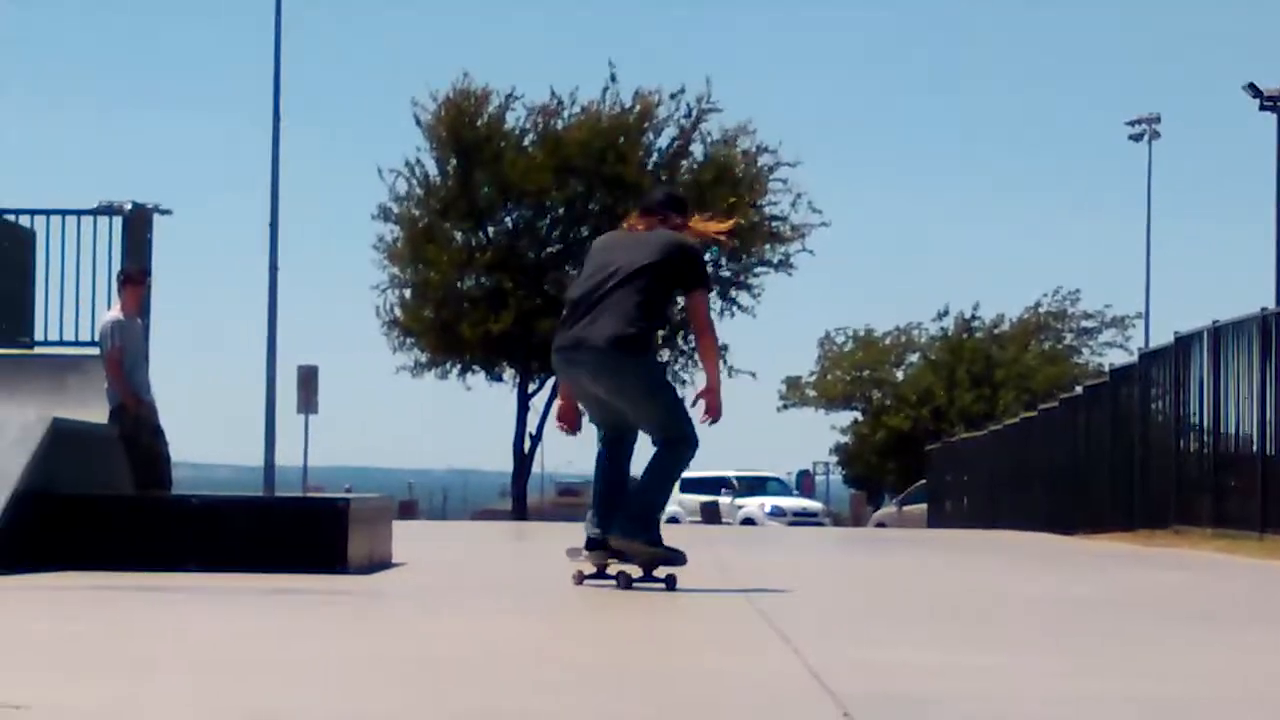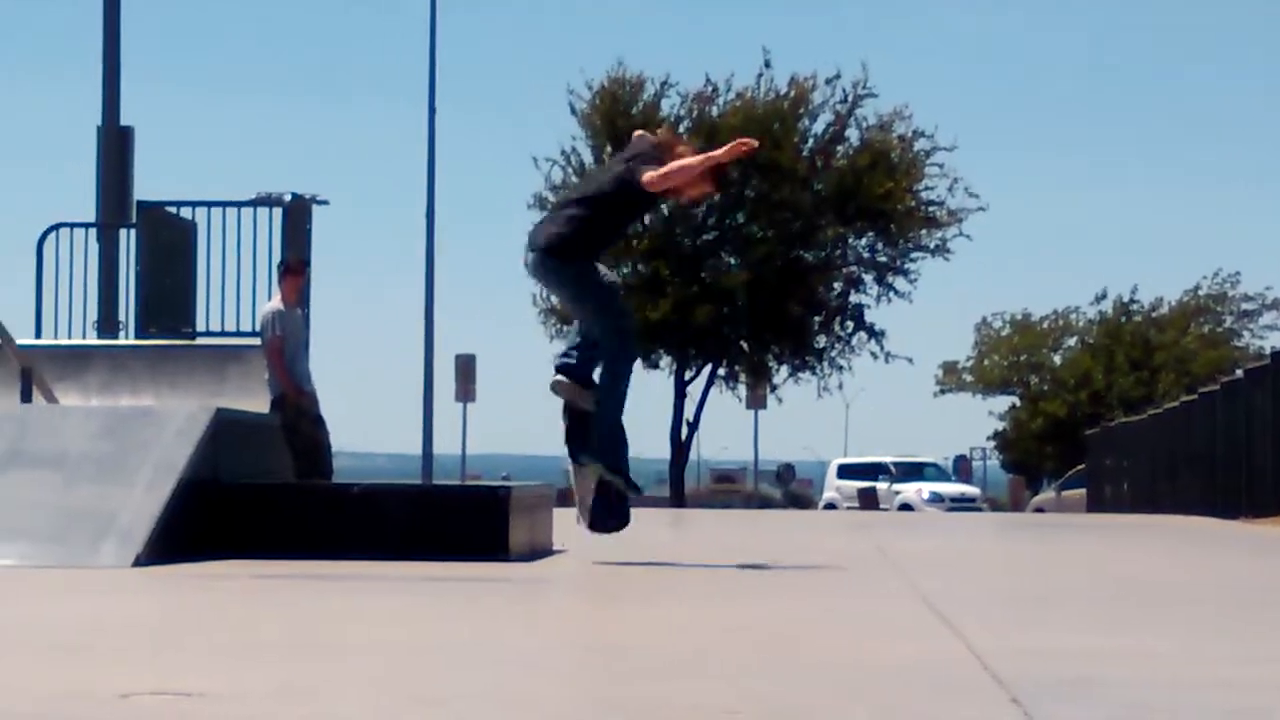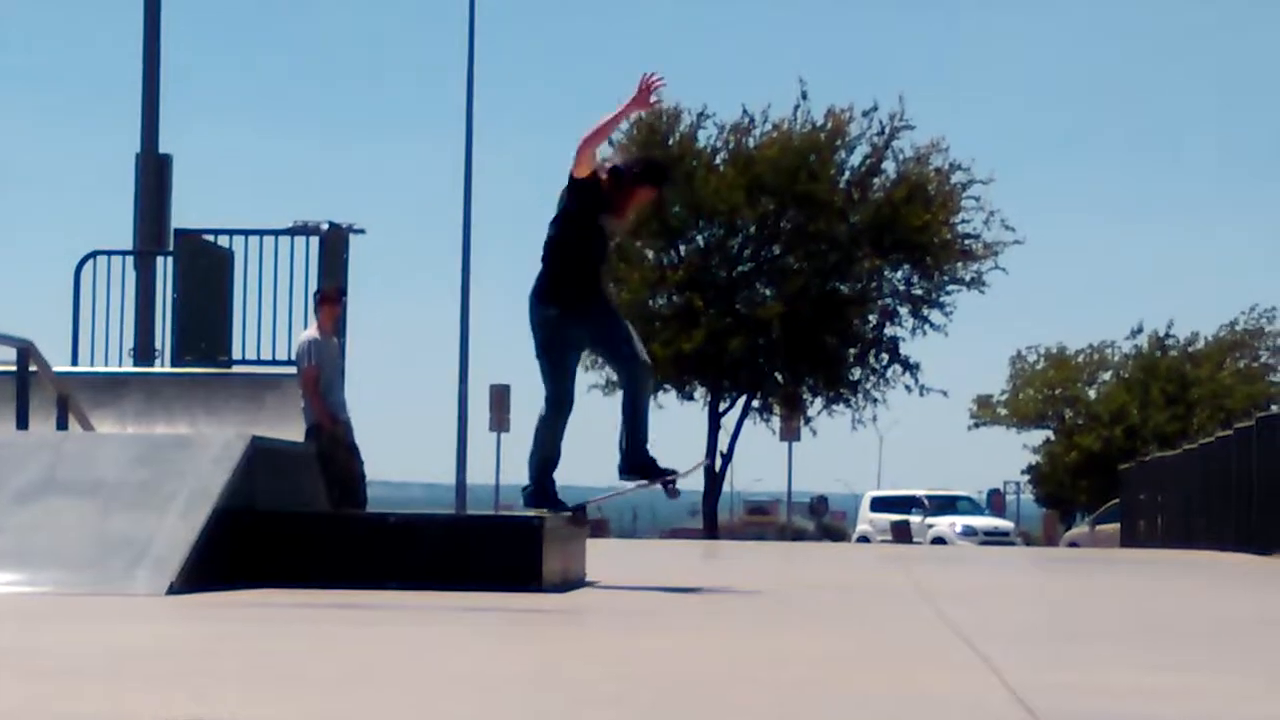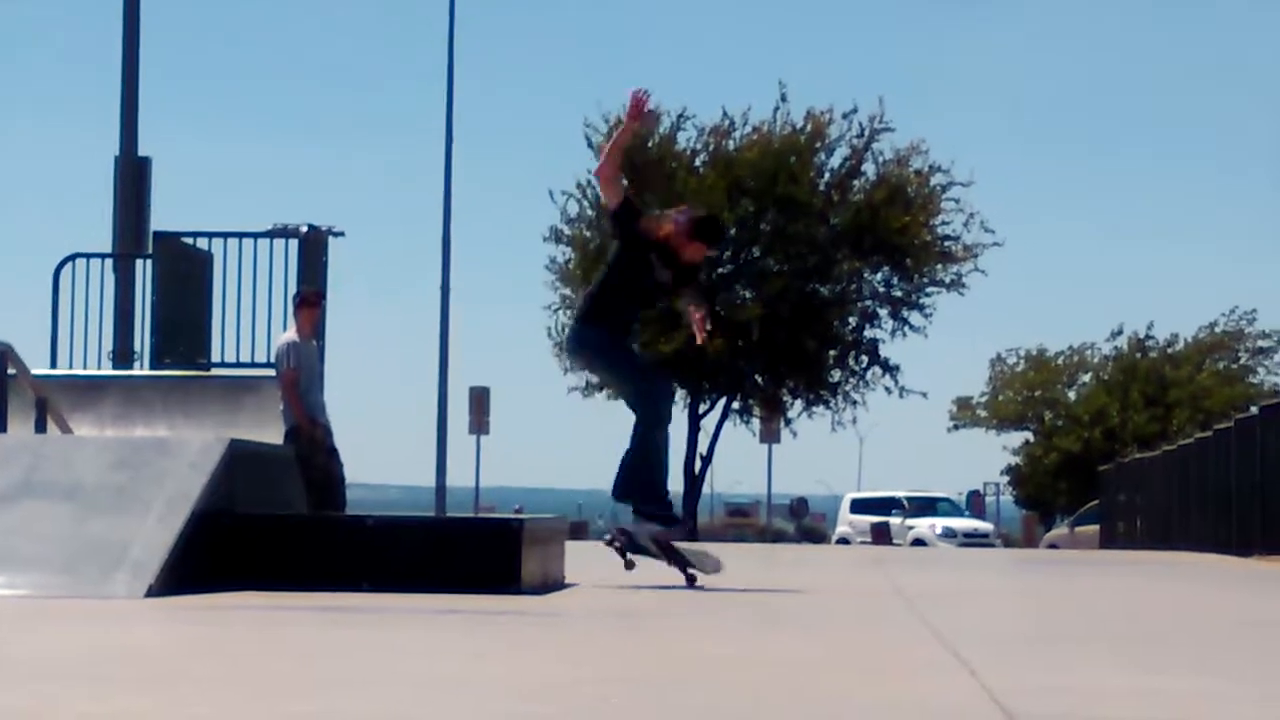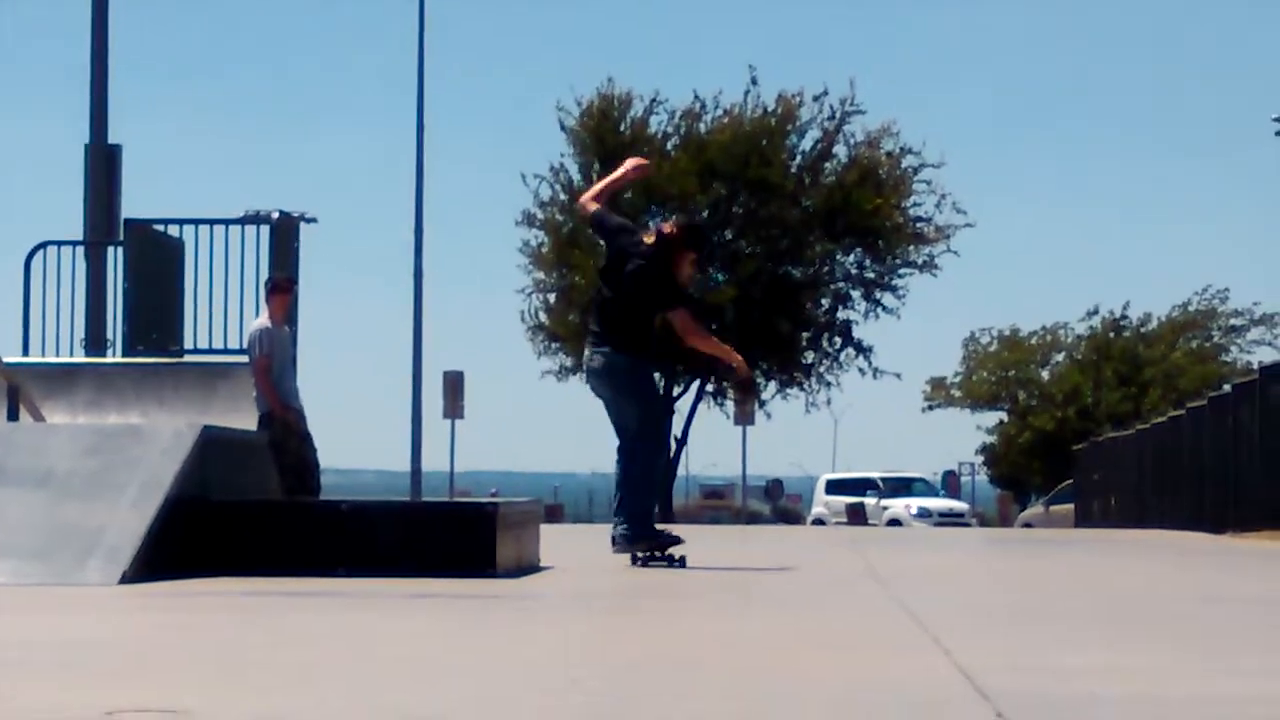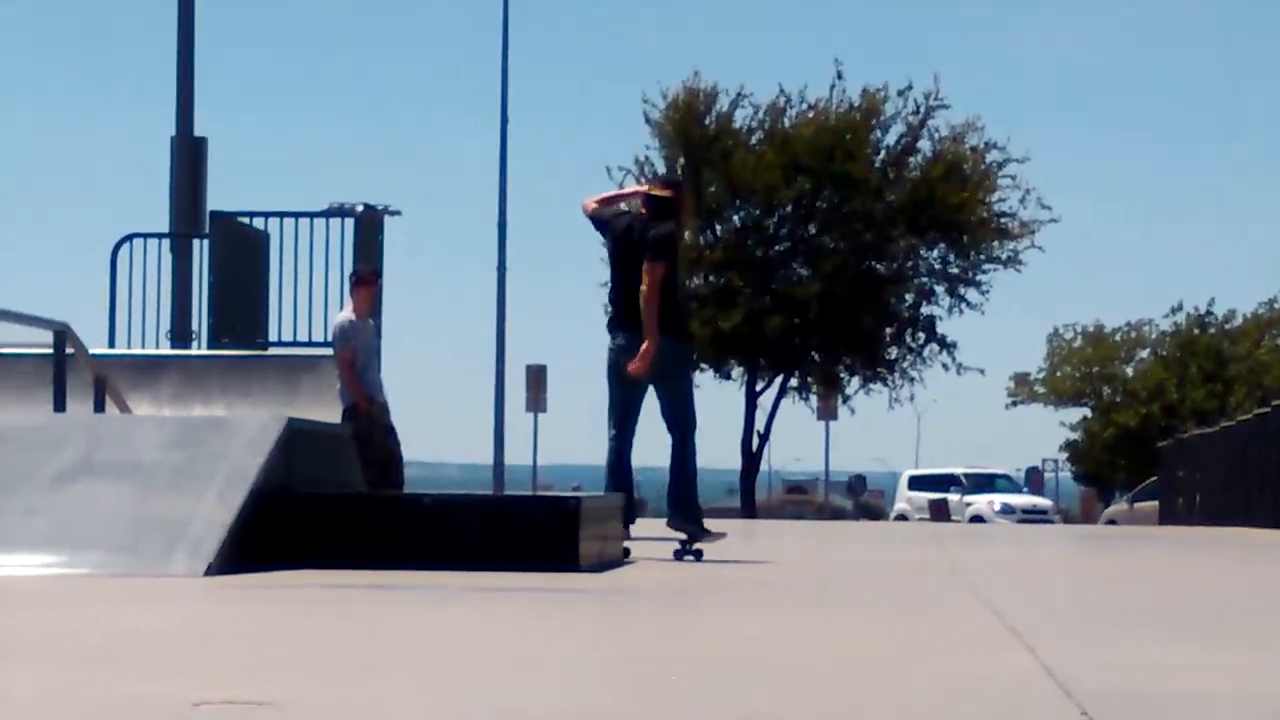
dt=0.7s
person 1, frame 1
left shoulder: (603, 243)
right shoulder: (683, 248)
right elbow: (703, 330)
left wrist: (568, 394)
right wrist: (713, 388)
left hip: (565, 356)
right hip: (618, 354)
left knee: (615, 436)
right knee: (679, 440)
left ankle: (600, 531)
right ankle: (634, 527)
person 1, frame 2
left shoulder: (644, 150)
right shoulder: (646, 169)
left elbow: (640, 135)
right elbow: (659, 178)
right wrist: (716, 155)
left hip: (553, 254)
right hip: (558, 253)
right knee: (620, 344)
left ankle: (572, 369)
right ankle: (605, 454)
person 1, frame 3
left shoulder: (613, 210)
right shoulder: (587, 193)
right elbow: (584, 151)
right wrist: (631, 108)
left hip: (592, 304)
right hip: (554, 309)
left knee: (638, 370)
right knee: (559, 401)
left ankle: (635, 460)
right ankle: (539, 488)
person 1, frame 4
left shoulder: (682, 266)
right shoulder: (641, 234)
left elbow: (693, 297)
right elbow: (605, 175)
left wrist: (699, 319)
right wrist: (630, 127)
left hip: (613, 338)
right hip: (593, 335)
left knee: (654, 399)
right knee: (657, 393)
left ankle: (648, 508)
right ankle: (648, 506)
person 1, frame 5
left shoulder: (625, 238)
right shoulder: (661, 275)
left elbow: (589, 202)
right elbow: (690, 333)
left wrist: (625, 171)
right wrist: (732, 356)
left hip: (595, 360)
right hip: (626, 364)
left knee: (630, 444)
right knee: (654, 444)
left ankle: (625, 528)
right ankle: (637, 530)
person 1, frame 6
left shoulder: (621, 224)
right shoulder: (664, 232)
left elbow: (590, 205)
right elbow: (650, 285)
left wrist: (635, 191)
right wrist: (651, 341)
left hip: (622, 343)
right hip: (665, 344)
left knee: (620, 436)
right knee: (682, 434)
left ankle: (619, 519)
right ankle: (684, 512)
person 2, frame 1
left shoulder: (137, 322)
right shoulder: (113, 322)
right elbow: (113, 368)
left wrist: (146, 402)
right wrist: (133, 404)
left hip: (143, 405)
right hip: (127, 408)
left knee: (158, 462)
right knee: (135, 467)
person 2, frame 2
left shoulder: (297, 312)
right shoulder: (274, 312)
right elbow: (274, 357)
left wrist: (308, 392)
right wrist: (294, 395)
left hip: (304, 395)
right hip: (288, 398)
left knee: (320, 451)
right knee: (298, 455)
person 2, frame 3
left shoulder: (333, 340)
right shoulder: (310, 341)
right elbow: (309, 387)
left wrist: (342, 422)
right wrist: (329, 424)
left hip: (339, 424)
right hip: (323, 427)
left knee: (354, 481)
right knee: (331, 485)
person 2, frame 4
left shoulder: (312, 344)
right shoulder: (289, 344)
right elbow: (288, 389)
left wrist: (322, 425)
right wrist: (308, 427)
left hip: (319, 426)
right hip: (302, 429)
left knee: (334, 483)
right knee: (309, 487)
person 2, frame 5
left shoulder: (285, 330)
right shoulder: (261, 330)
right elbow: (261, 375)
left wrist: (295, 409)
right wrist: (281, 411)
left hip: (292, 411)
right hip: (275, 414)
left knee: (307, 467)
right knee: (285, 471)
person 2, frame 6
left shoulder: (370, 323)
right shoulder: (345, 323)
right elbow: (345, 368)
left wrist: (379, 402)
right wrist: (364, 404)
left hip: (376, 404)
right hip: (359, 407)
left knee: (391, 460)
right knee: (368, 465)
